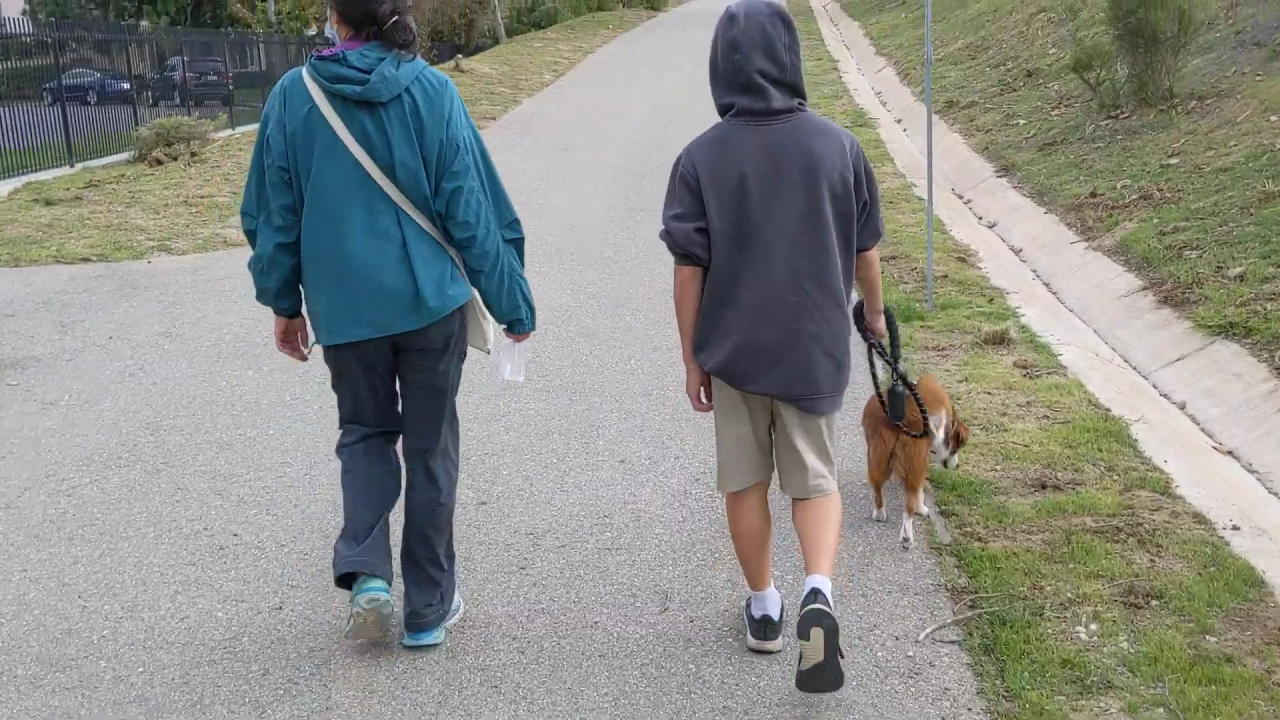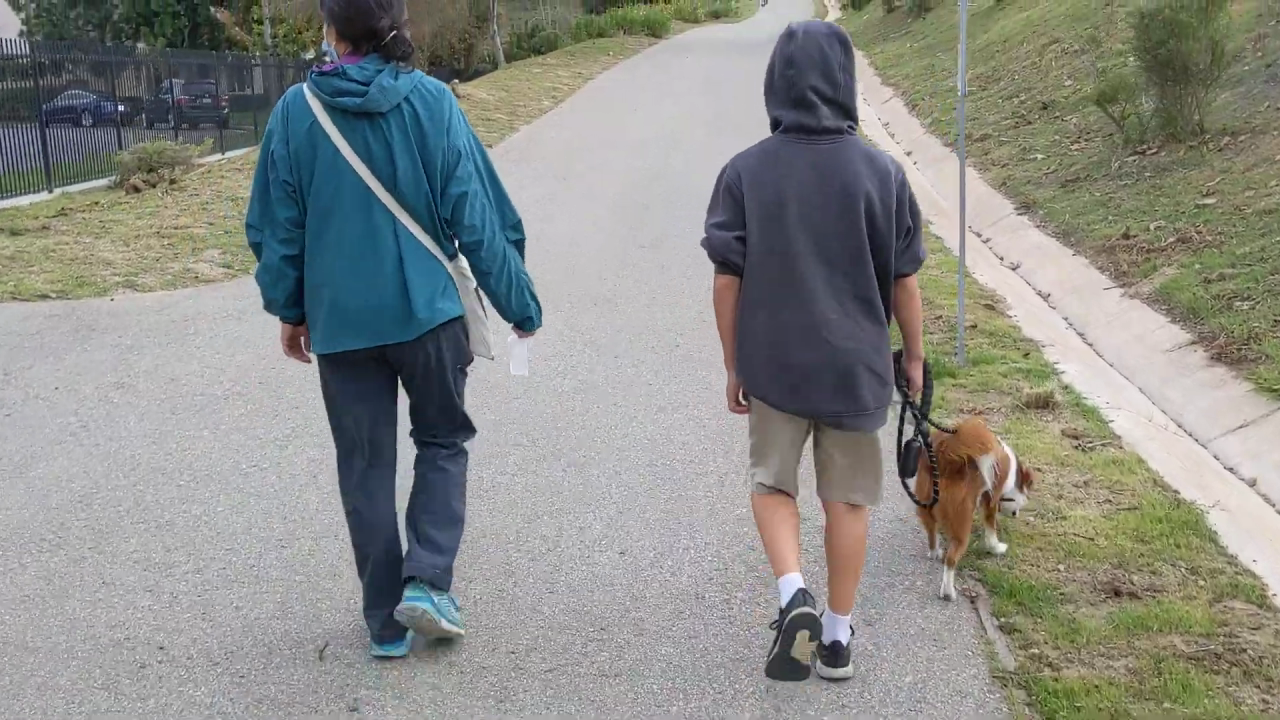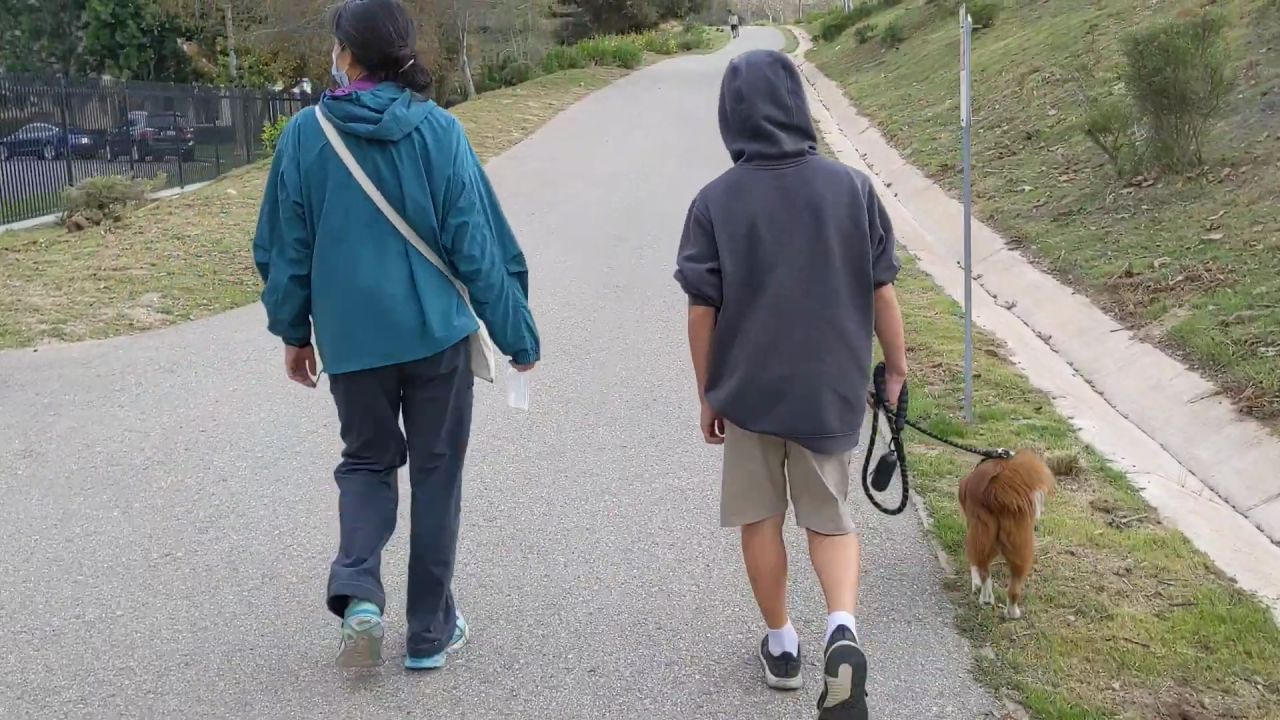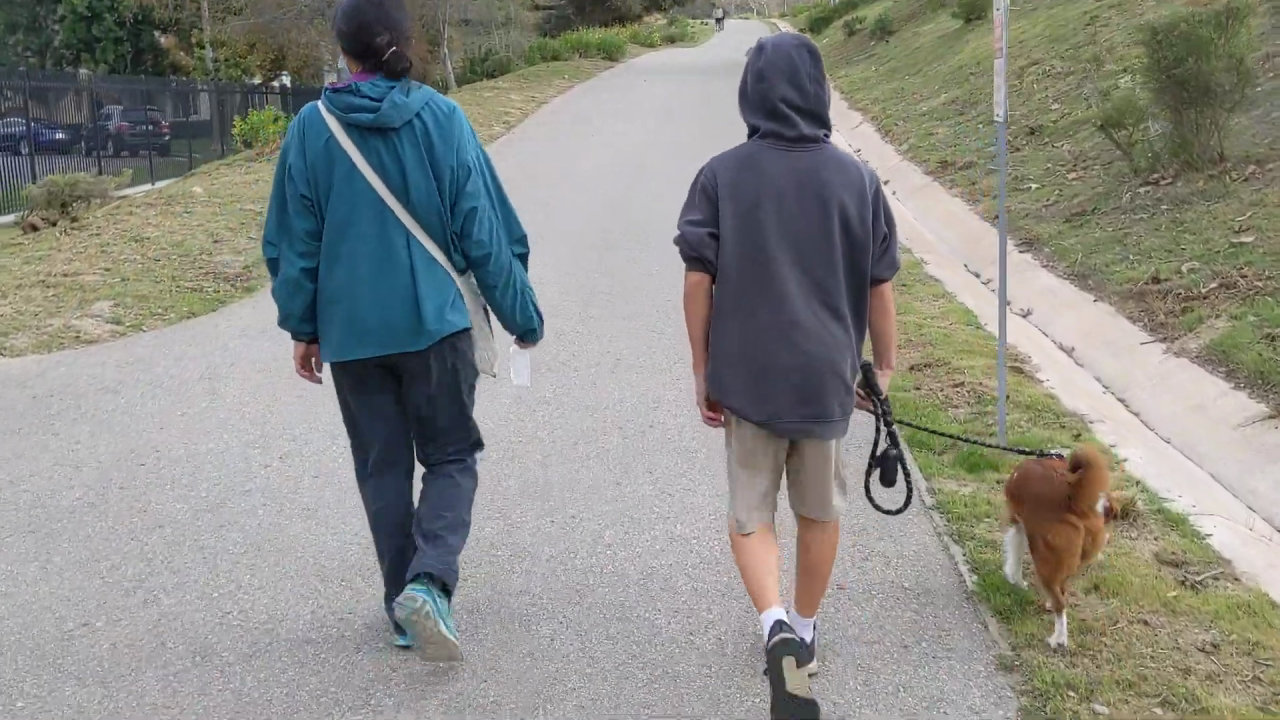
dt=0.5s
person 1, frame 1
left shoulder: (700, 157)
right shoulder: (839, 146)
left elbow: (689, 271)
right elbow: (865, 251)
left wrist: (691, 359)
right wrist: (874, 309)
left hip: (732, 352)
right hip: (816, 349)
left knee: (745, 481)
right knee: (814, 478)
person 1, frame 2
left shoulder: (745, 171)
right shoulder: (881, 171)
left elbow: (727, 281)
right elbow: (905, 280)
left wrist: (734, 365)
right wrist: (913, 354)
left hip: (773, 368)
right hip: (858, 366)
left knee: (772, 484)
right knee: (848, 498)
left ankle: (793, 601)
right ankle: (837, 632)
person 1, frame 3
left shoulder: (715, 201)
right shoulder: (852, 187)
left elbow: (702, 311)
right elbow: (882, 291)
left wrist: (707, 395)
right wrist: (896, 368)
left hip: (747, 392)
right hip: (832, 390)
left knee: (760, 517)
right knee: (829, 522)
left ankle: (781, 644)
right ankle: (843, 633)
person 1, frame 4
left shoulder: (720, 175)
right shoulder: (857, 179)
left elbow: (697, 281)
right elbow: (878, 287)
left wrist: (701, 371)
right wrist: (884, 365)
left hip: (746, 376)
right hip: (825, 376)
left knee: (751, 516)
right knee: (819, 509)
left ankle: (778, 624)
right ankle: (805, 629)
person 2, frame 1
left shoulder: (293, 97)
right shoulder: (431, 91)
left elbow: (270, 217)
right elbow: (474, 211)
left wrist: (281, 301)
right wrist: (513, 304)
left hip: (344, 307)
right hip: (432, 301)
left knee: (366, 433)
right knee: (430, 447)
person 2, frame 2
left shoulder: (295, 113)
right shoulder: (431, 103)
left elbow: (275, 232)
right elbow: (479, 217)
left wrist: (288, 311)
right wrist: (520, 302)
left hip: (339, 321)
right hip: (428, 311)
left knee: (364, 464)
right knee: (442, 445)
left ankle: (386, 617)
right ankle: (427, 585)
person 2, frame 3
left shoulder: (305, 134)
right shoulder: (439, 131)
left elbow: (284, 250)
right elbow: (480, 245)
left wrist: (292, 331)
right wrist: (518, 334)
left hip: (350, 339)
right hip: (436, 334)
left knee: (368, 463)
right knee: (435, 472)
left ankle: (356, 593)
right ankle: (430, 628)
person 2, frame 4
left shoulder: (311, 129)
right shoulder: (442, 119)
left elbow: (291, 246)
right elbow: (487, 232)
left wrist: (302, 329)
right wrist: (523, 315)
left hip: (351, 331)
right hip: (436, 322)
left knee: (381, 467)
right knee: (451, 458)
left ankle: (406, 594)
right ankle: (427, 587)
